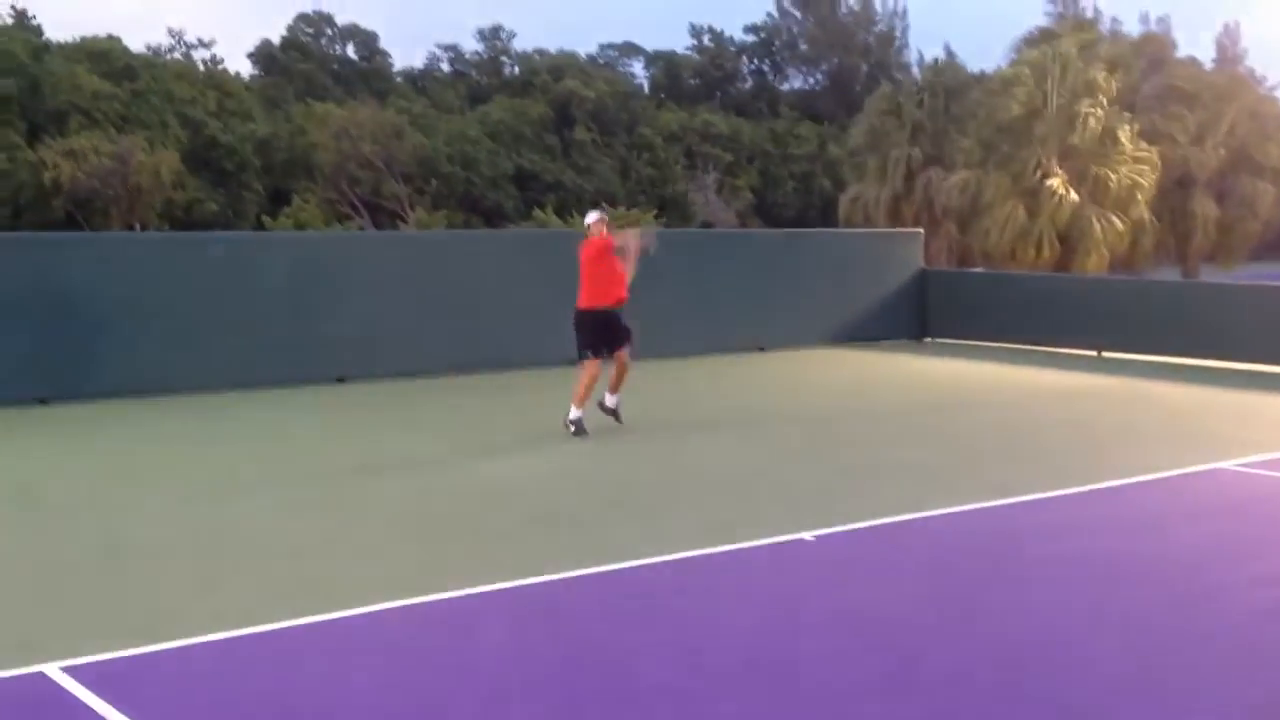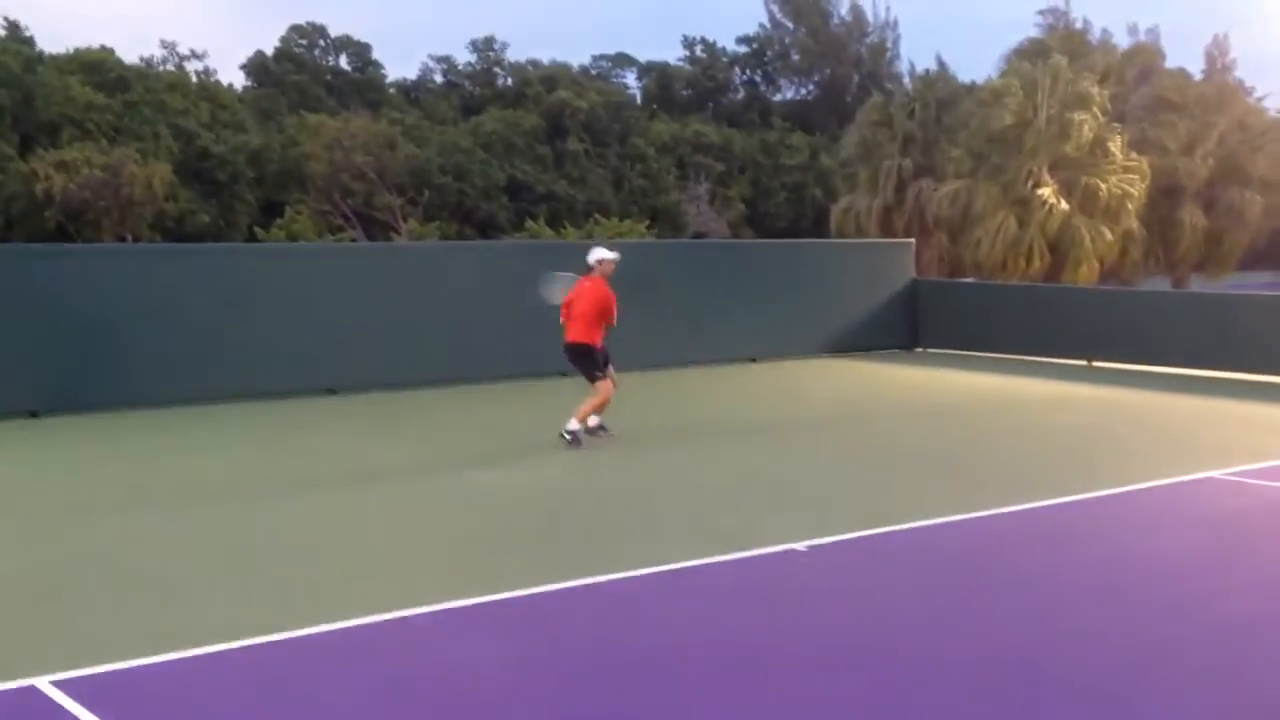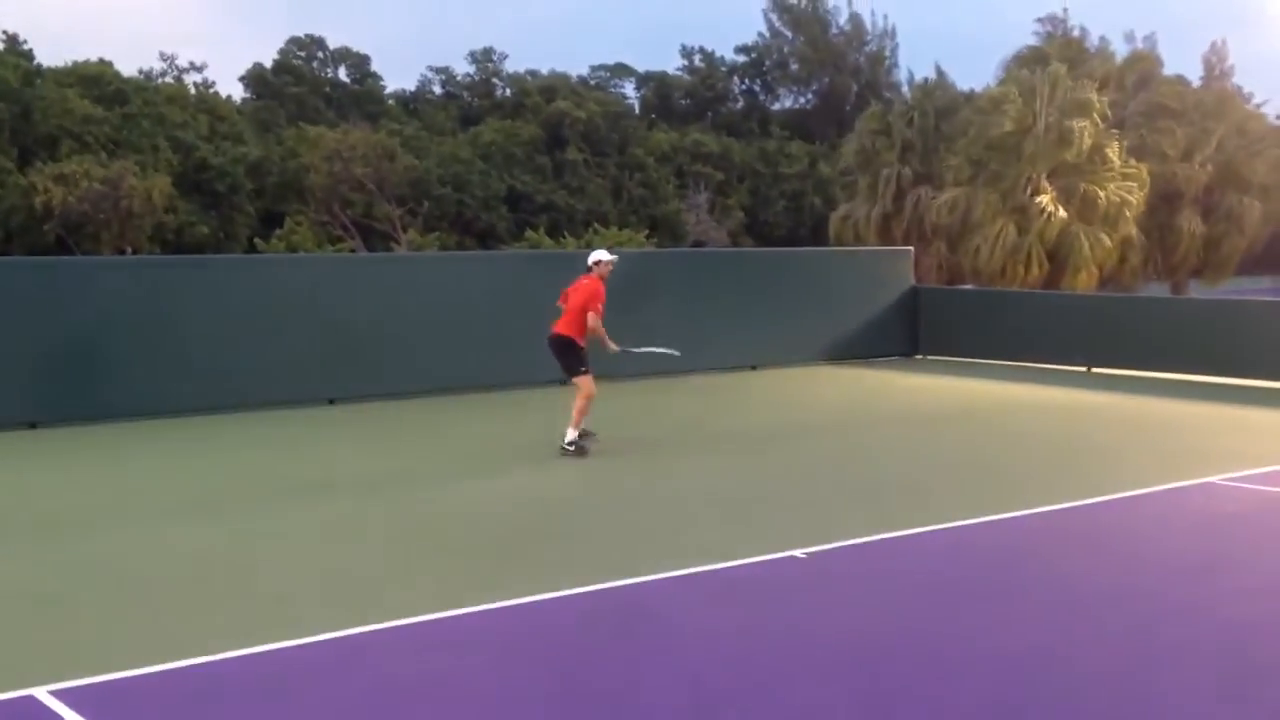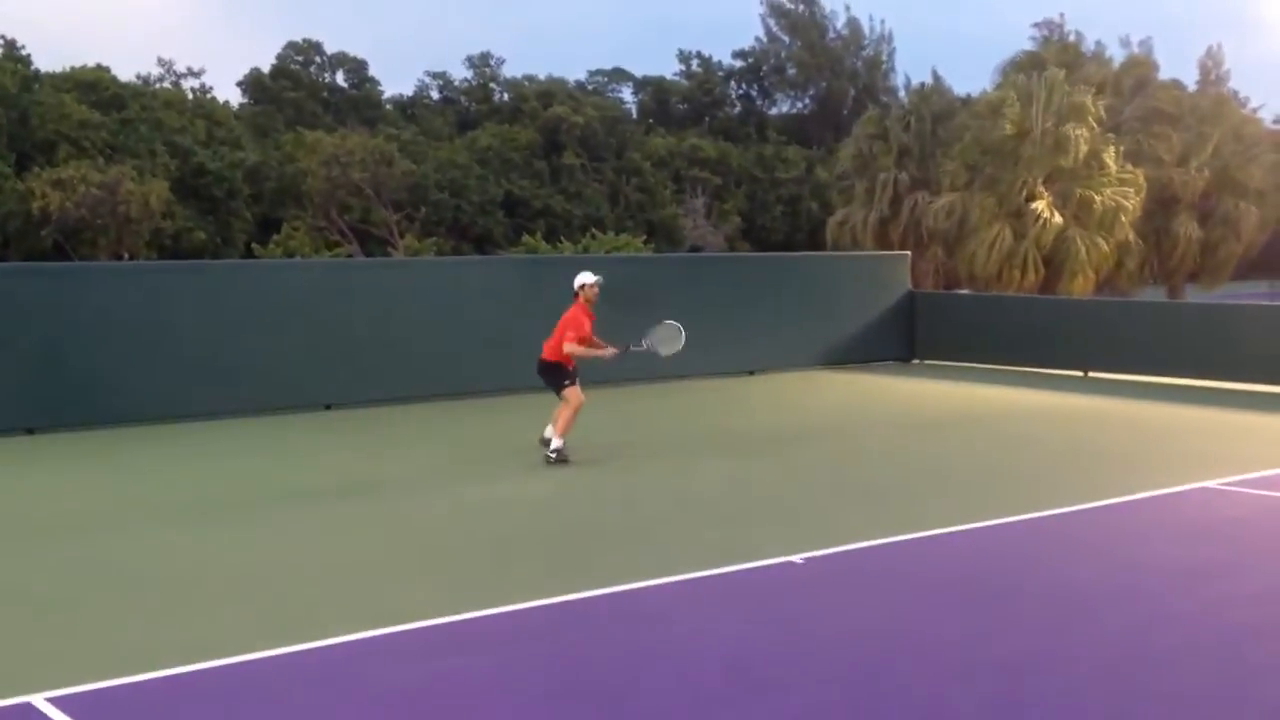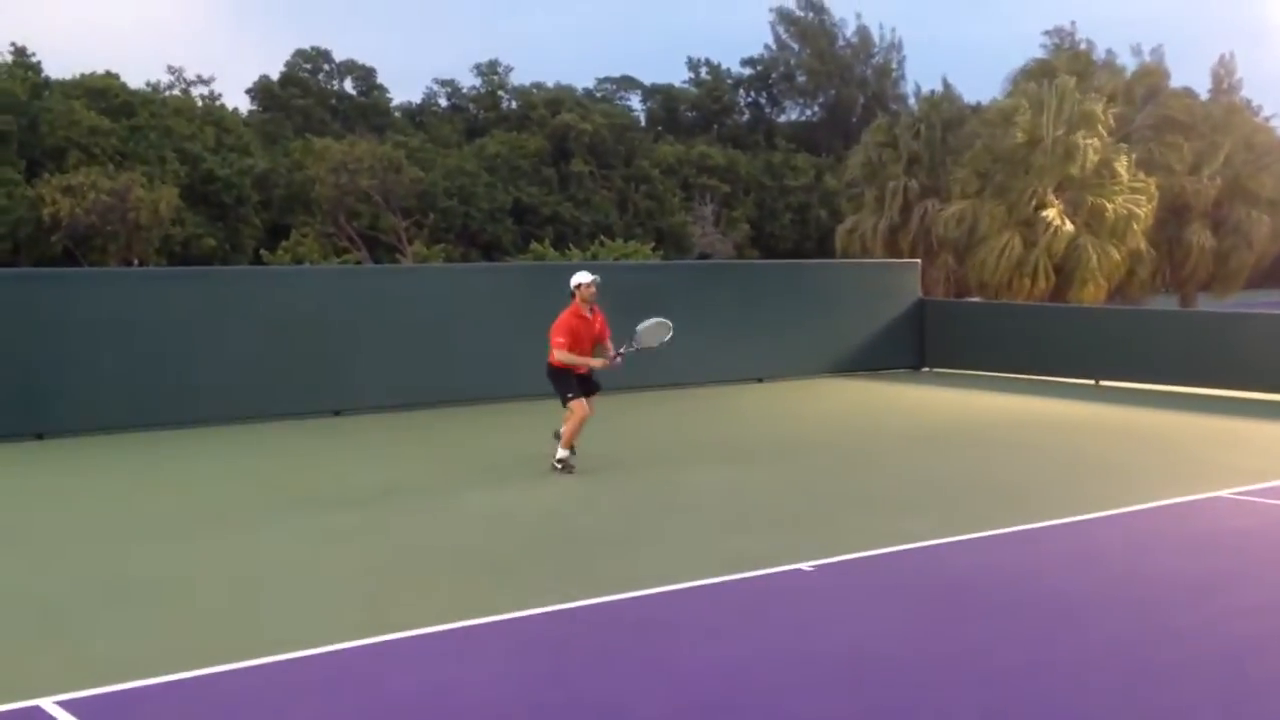
dt=0.2s
person 1, frame 1
left shoulder: (611, 256)
right shoulder: (590, 247)
left elbow: (624, 282)
right elbow: (626, 244)
left wrist: (631, 255)
left hip: (610, 314)
right hip: (590, 315)
left knee: (623, 363)
right knee: (592, 372)
left ankle: (609, 402)
right ankle: (574, 417)
person 1, frame 2
left shoulder: (581, 287)
right shoulder: (604, 291)
left elbow: (563, 317)
right elbow: (611, 323)
left hip: (590, 344)
right hip: (581, 346)
left knee: (611, 382)
right knee: (605, 393)
left ankle: (593, 423)
right ankle: (571, 428)
person 1, frame 3
left shoulder: (582, 282)
right shoulder: (597, 288)
left elbow: (562, 303)
right elbow: (593, 323)
right wrist: (608, 343)
left hip: (563, 337)
right hip: (566, 341)
left knee: (586, 385)
right knee: (588, 390)
left ankle: (576, 429)
right ankle: (569, 441)
person 1, frame 4
left shoulder: (583, 312)
right shoulder: (577, 316)
left elbow: (587, 339)
right elbow: (569, 348)
left wrist: (604, 346)
right wrist: (599, 353)
left hip: (562, 362)
right hip: (552, 364)
left knee: (571, 398)
right knee: (576, 400)
left ankle: (548, 436)
right ankle: (554, 450)
person 1, frame 5
left shoulder: (597, 314)
right shoulder: (566, 320)
left elbow: (604, 340)
right elbow: (559, 355)
left wrist: (610, 354)
right wrist: (591, 361)
left hip: (582, 369)
right hip: (561, 370)
left knee: (585, 410)
right knee: (581, 413)
left ankle: (563, 433)
right ankle: (560, 457)
